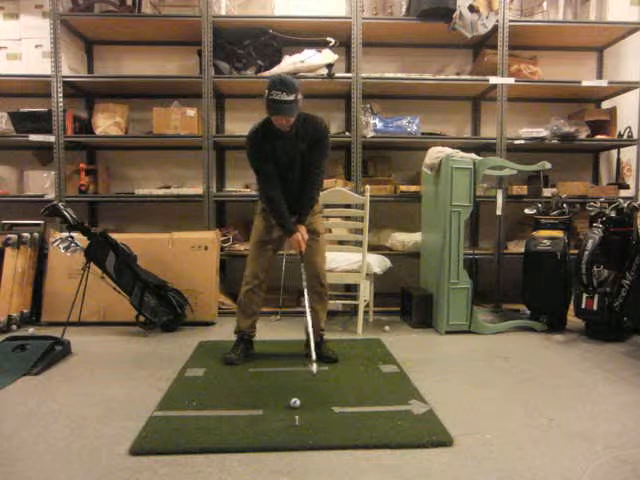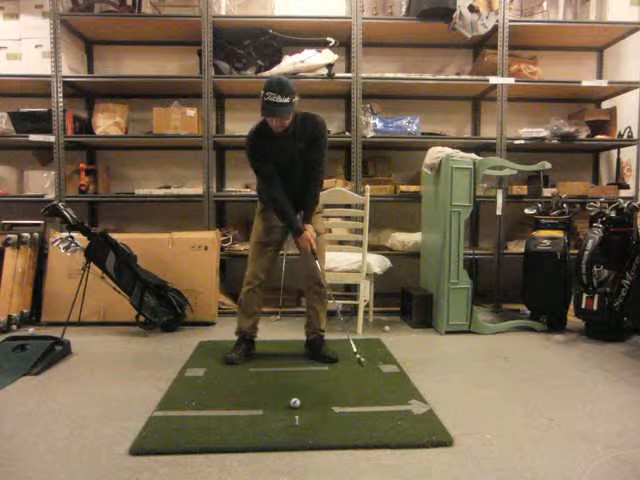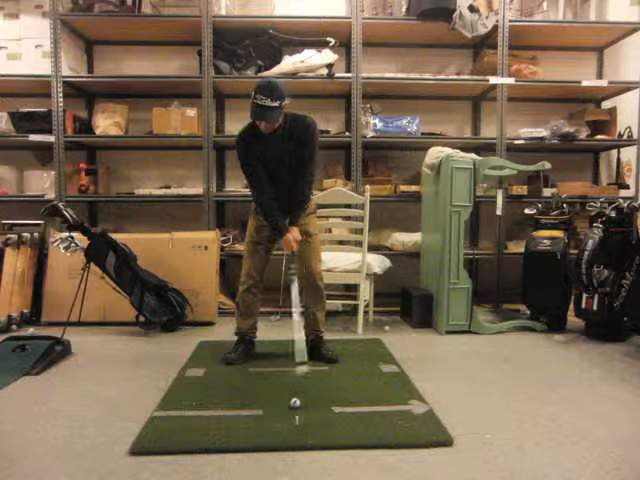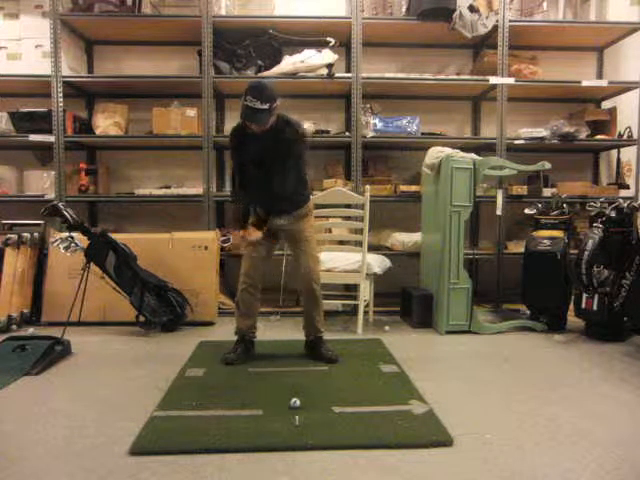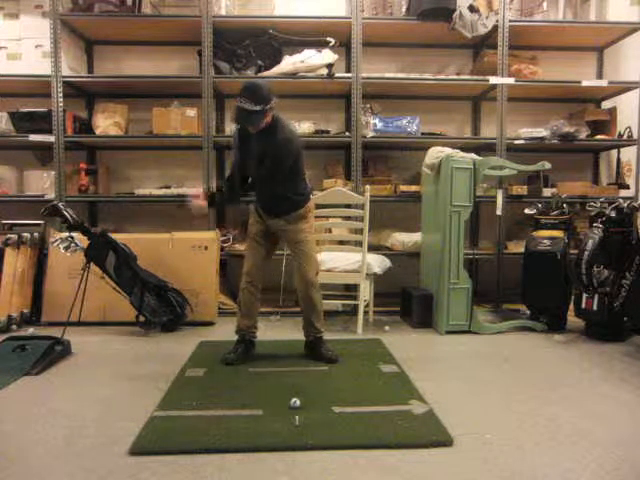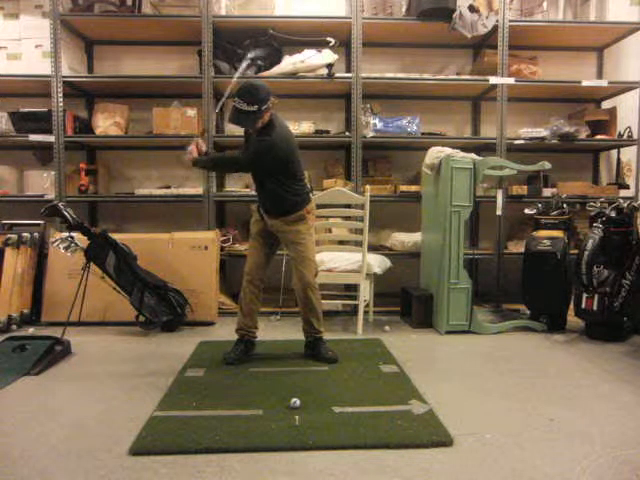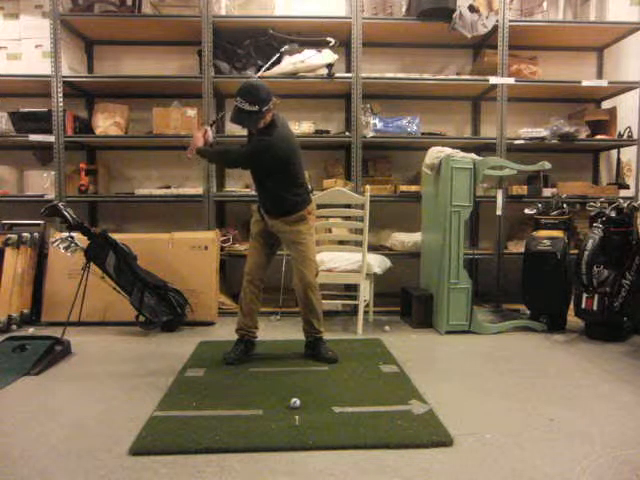
dt=0.2s
person 1, frame 1
left shoulder: (317, 128)
right shoulder: (258, 136)
left elbow: (314, 178)
right elbow: (269, 186)
left wrist: (302, 222)
right wrist: (289, 229)
left hip: (308, 209)
right hip: (271, 210)
left knee: (317, 274)
right knee: (255, 274)
left ankle: (316, 339)
right ankle: (244, 338)
person 1, frame 2
left shoulder: (315, 126)
right shoulder: (256, 138)
left elbow: (315, 176)
right elbow: (272, 187)
left wrist: (307, 221)
right wrist: (296, 229)
left hip: (307, 208)
right hip: (271, 210)
left knee: (315, 275)
right knee: (255, 275)
left ankle: (315, 339)
right ankle: (245, 338)
person 1, frame 3
left shoulder: (305, 127)
right shoulder: (246, 139)
left elbow: (304, 178)
right elbow: (260, 188)
left wrist: (295, 223)
right wrist: (280, 230)
left hip: (300, 210)
right hip: (264, 212)
left knee: (312, 275)
right knee: (250, 276)
left ankle: (315, 339)
right ankle: (245, 339)
person 1, frame 4
left shoulder: (292, 133)
right shoulder: (239, 135)
left elbow: (282, 184)
right elbow: (240, 182)
left wrist: (260, 226)
right wrist: (244, 223)
left hip: (296, 211)
right hip: (260, 211)
left knee: (310, 276)
right knee: (249, 275)
left ankle: (314, 339)
right ankle: (245, 339)
person 1, frame 5
left shoulder: (283, 139)
right shoulder: (246, 130)
left elbow: (254, 184)
right elbow: (240, 172)
left hip: (294, 214)
right hip: (262, 213)
left knee: (307, 278)
right knee: (250, 276)
left ankle: (314, 340)
right ankle: (245, 339)
person 1, frame 6
left shoulder: (274, 142)
right shoulder: (257, 127)
left elbow: (236, 163)
right elbow: (242, 159)
left wrist: (199, 159)
right wrist: (206, 156)
left hip: (294, 216)
right hip: (265, 213)
left knee: (305, 279)
right knee: (252, 276)
left ankle: (315, 340)
right ankle: (246, 338)
person 1, frame 7
left shoulder: (273, 143)
right shoulder: (262, 125)
left elbow: (235, 159)
right elbow: (244, 155)
left wrist: (202, 149)
right wrist: (208, 147)
left hip: (294, 217)
right hip: (266, 213)
left knee: (305, 280)
right knee: (252, 276)
left ankle: (315, 340)
right ankle: (246, 339)
